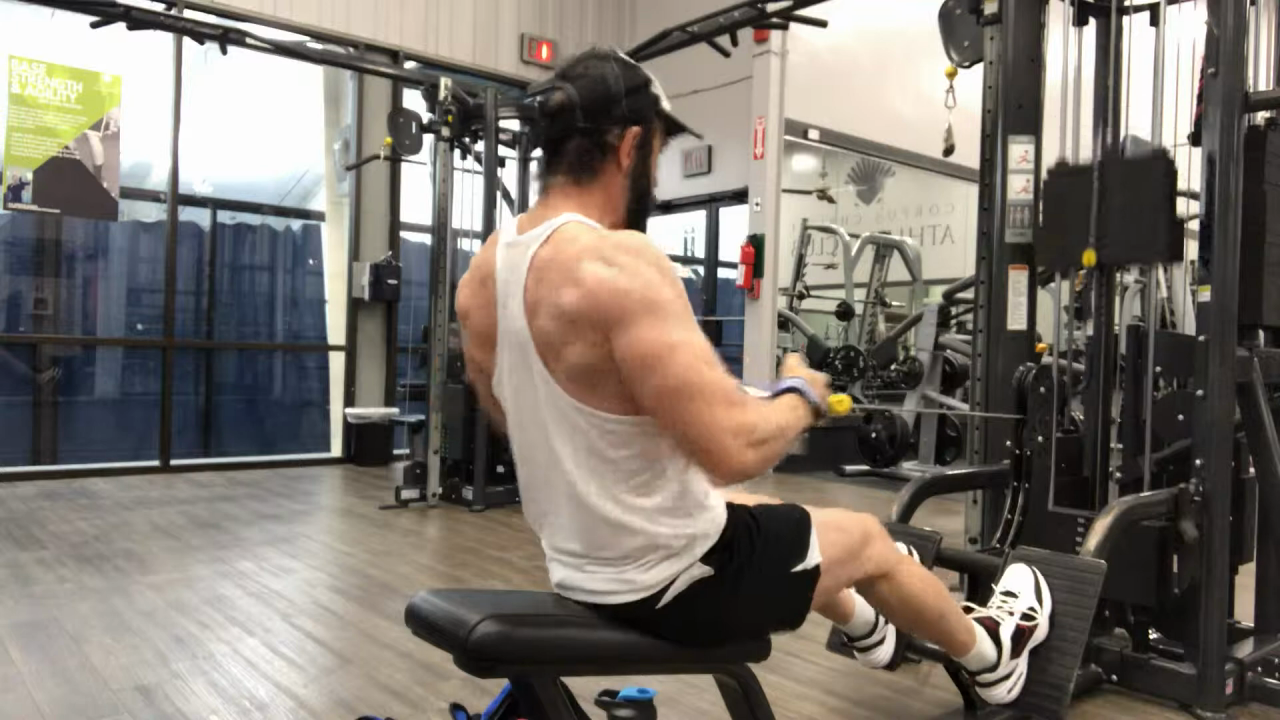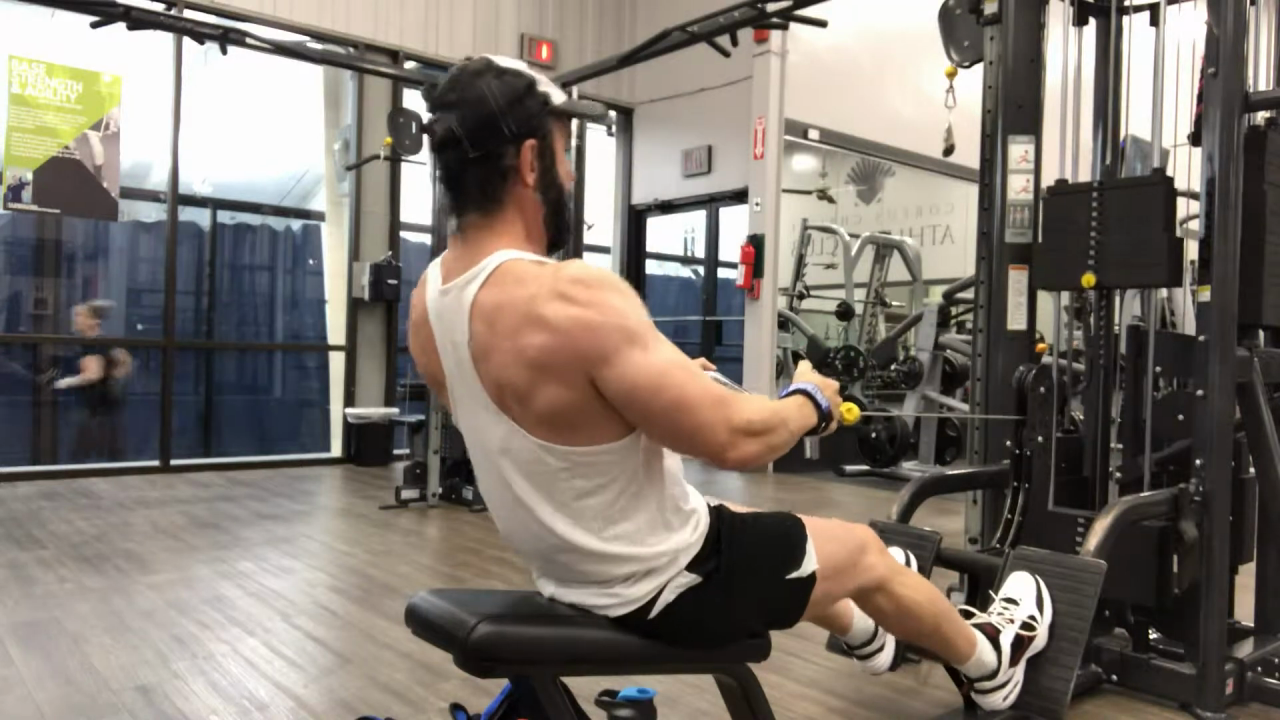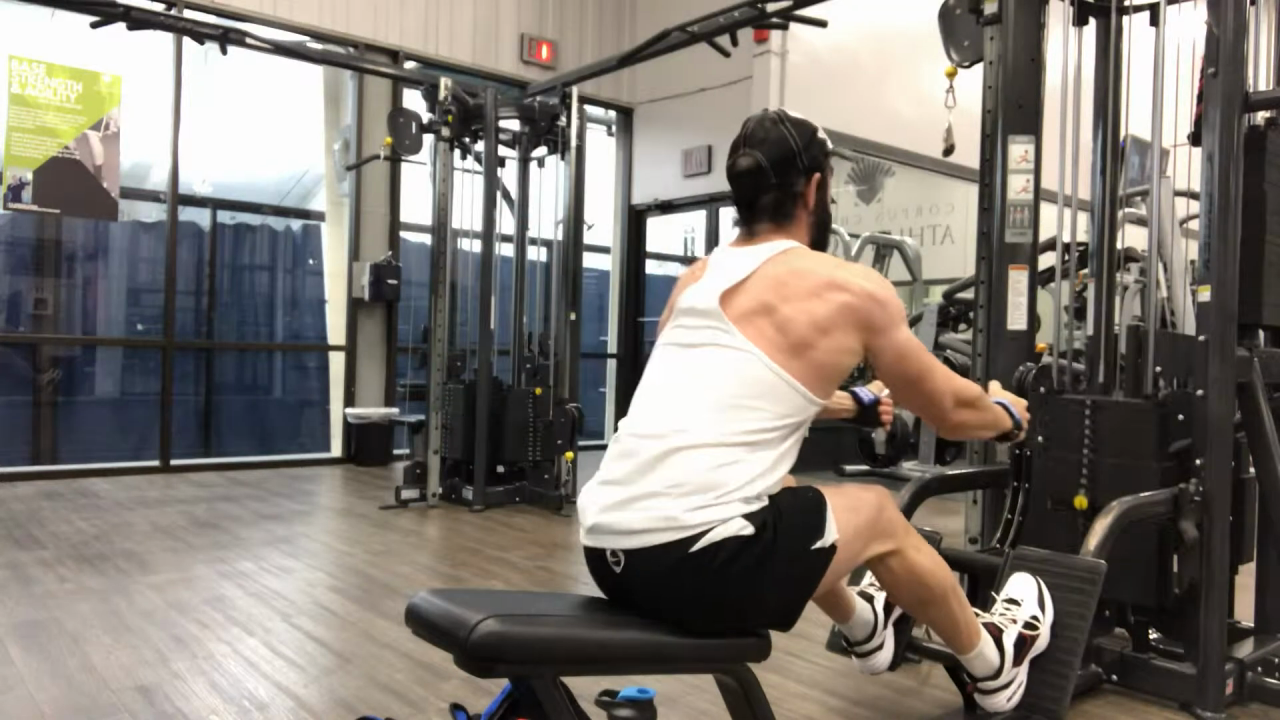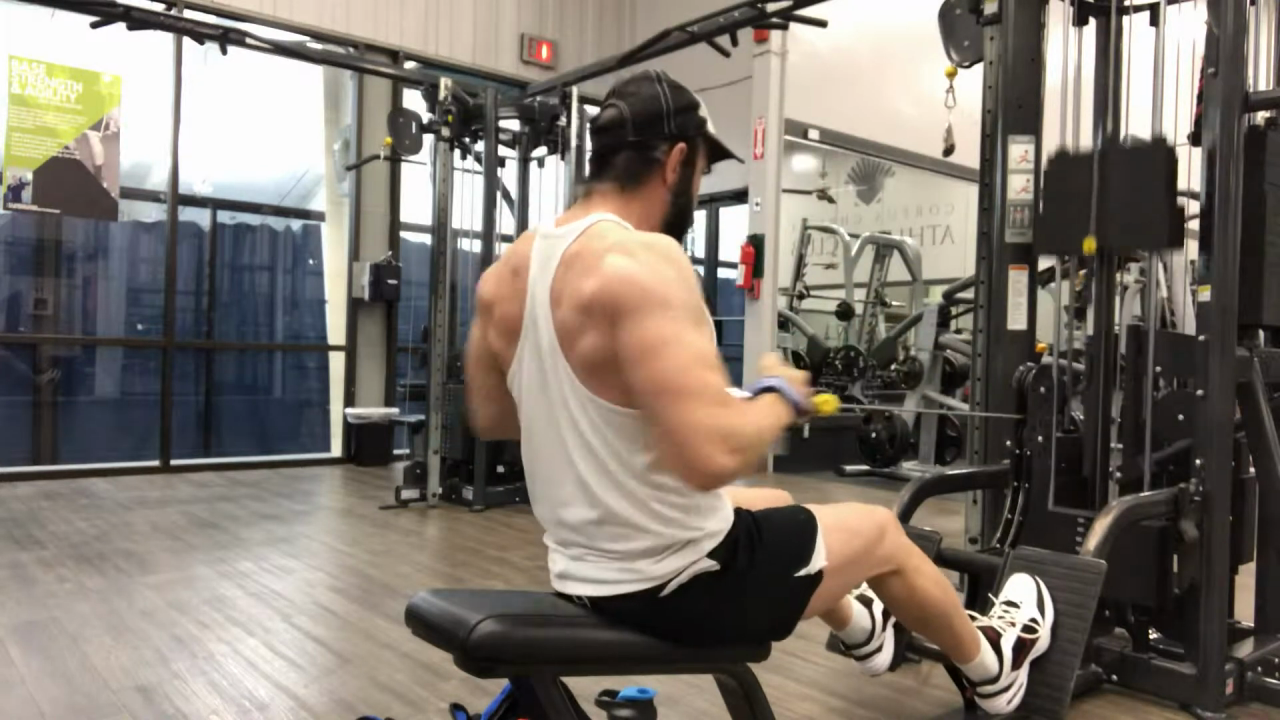
dt=1s
person 1, frame 1
left shoulder: (485, 268)
right shoulder: (615, 268)
right elbow: (735, 448)
right wrist: (801, 396)
left hip: (580, 569)
right hip: (669, 582)
left knee: (777, 515)
right knee: (866, 537)
left ankle: (866, 625)
right ankle: (989, 656)
person 1, frame 2
left shoulder: (431, 299)
right shoulder: (571, 302)
right elbow: (734, 438)
left wrist: (671, 380)
right wrist: (810, 401)
left hip: (573, 576)
right hip: (659, 589)
left knee: (755, 523)
right knee: (860, 549)
left ankle: (863, 631)
right ankle: (988, 660)
person 1, frame 3
left shoulder: (697, 276)
right shoulder: (850, 290)
right elbow: (950, 410)
left wrist: (853, 404)
right wrist: (1007, 414)
left hip: (606, 546)
right hip: (696, 557)
right knee: (877, 513)
left ankle: (867, 628)
right ankle: (993, 665)
person 1, frame 4
left shoulder: (508, 269)
right shoulder: (639, 264)
left elbow: (493, 416)
right elbow: (713, 455)
right wrist: (777, 395)
left hip: (584, 576)
right hip: (679, 586)
left knee: (772, 503)
right knee: (875, 529)
left ankle: (864, 629)
right ankle: (992, 668)
